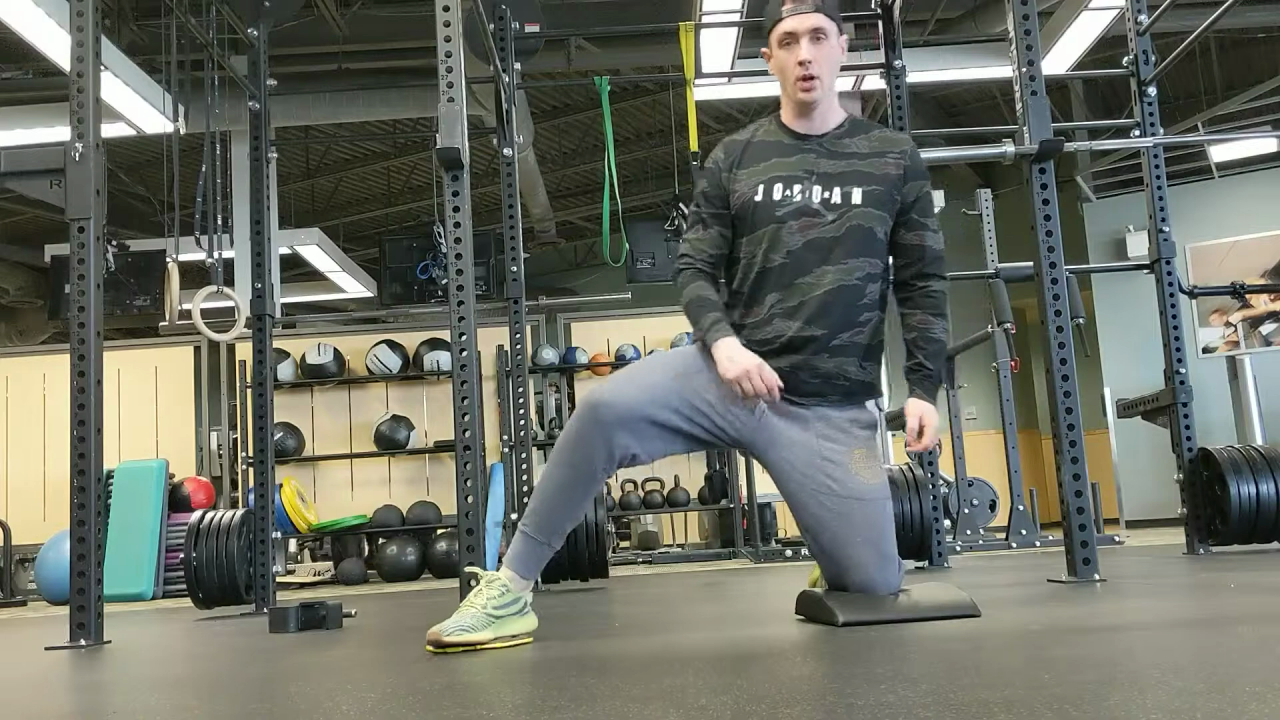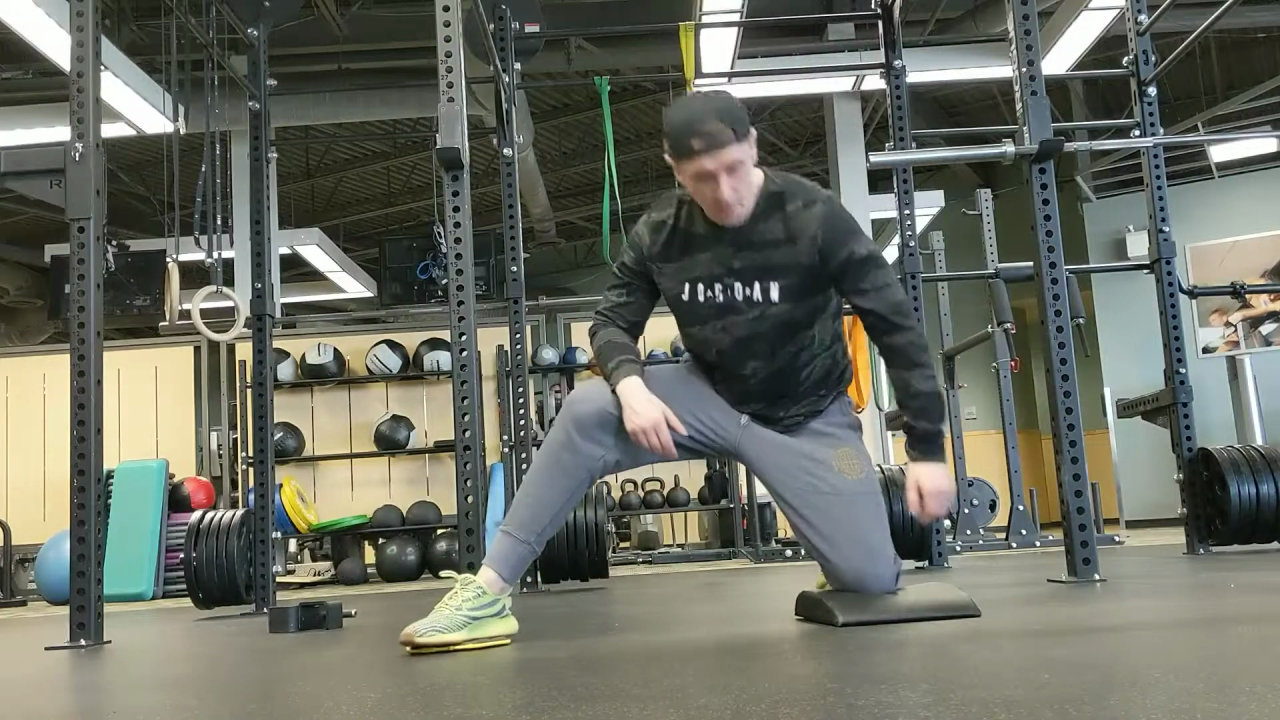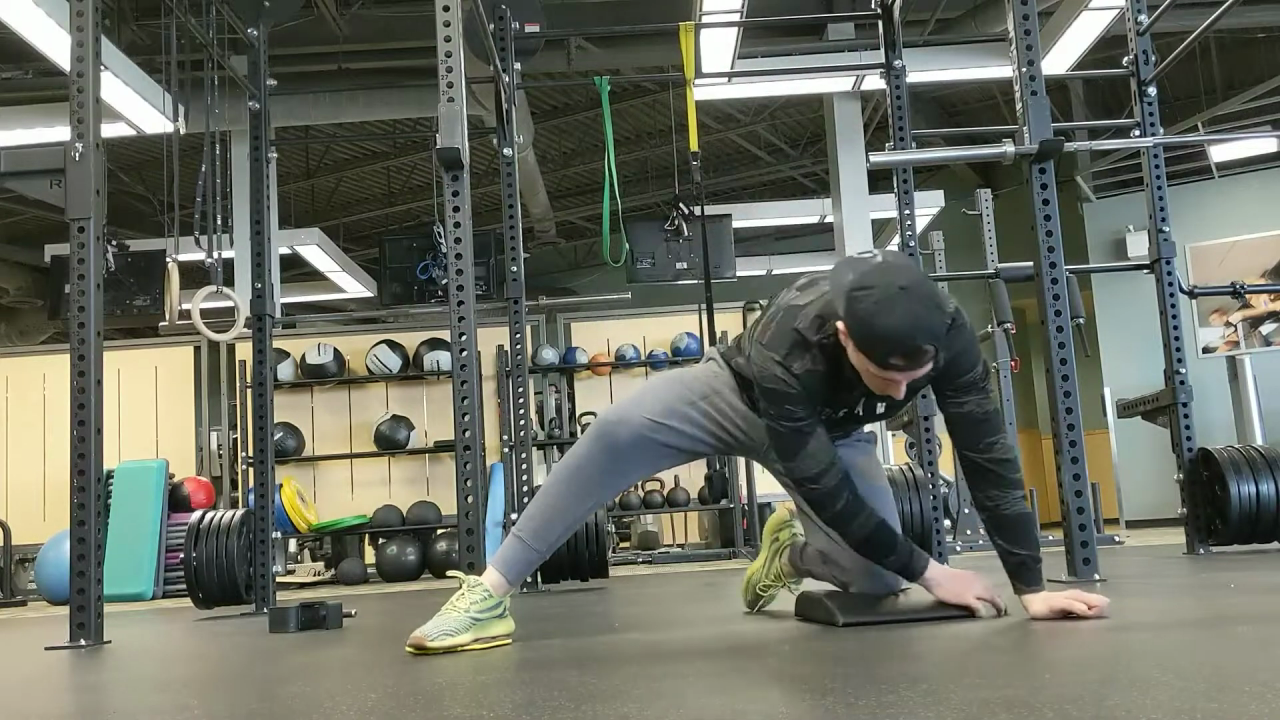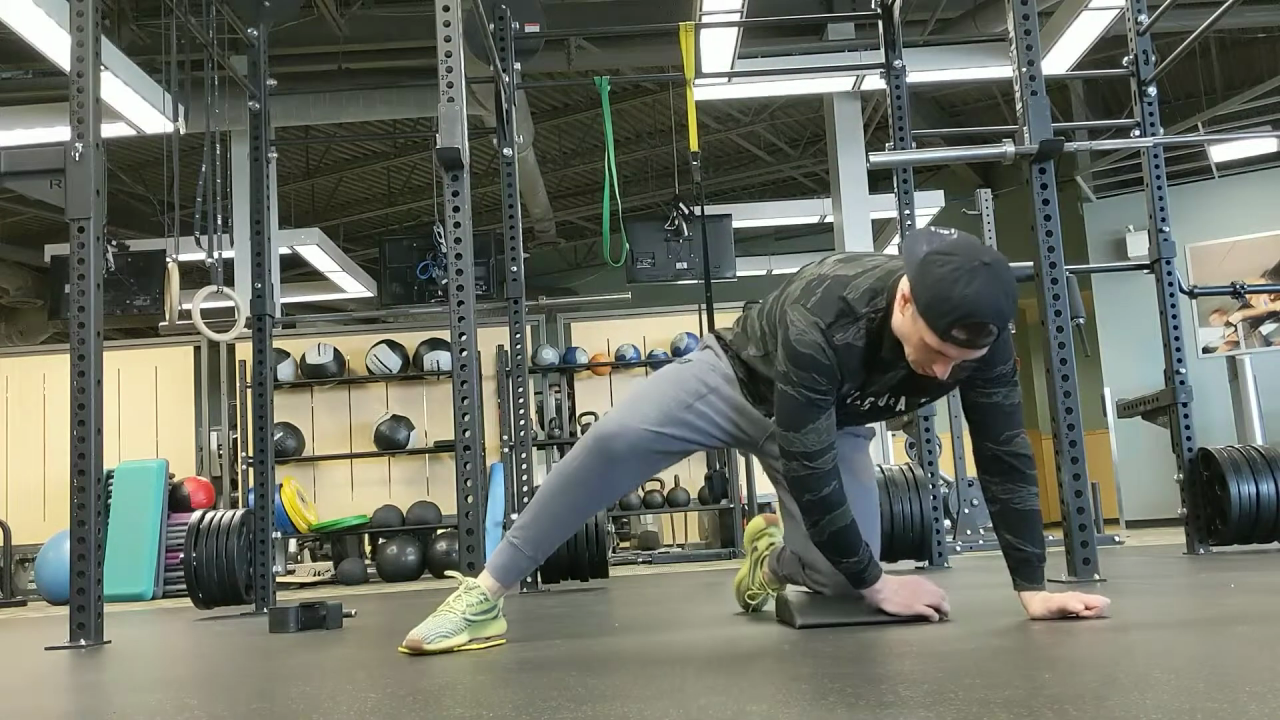
dt=0.7s
person 1, frame 1
left shoulder: (894, 158)
right shoulder: (735, 159)
left elbow: (924, 286)
right elbow: (694, 270)
left wrist: (925, 388)
right wrist: (723, 344)
left hip: (830, 405)
right hip: (734, 370)
left knee: (874, 585)
right knee: (607, 408)
left ankle: (835, 566)
right ankle: (511, 589)
person 1, frame 2
left shoulder: (815, 218)
right shoulder: (659, 234)
left elbow: (897, 328)
right elbow: (611, 322)
left wrist: (928, 450)
right wrist: (630, 385)
left hip: (808, 418)
right hip: (713, 397)
left knee: (871, 581)
right knee: (588, 412)
right ankle: (489, 592)
person 1, frame 3
left shoulder: (945, 335)
right shoulder: (785, 345)
left elbow: (989, 460)
right elbow: (821, 484)
left wrist: (1031, 586)
right wrist: (927, 571)
left hip: (832, 431)
right hip: (741, 394)
left knee: (876, 576)
right knee: (620, 430)
left ankle: (789, 549)
right ankle: (490, 594)
person 1, frame 4
left shoulder: (978, 333)
right shoulder: (823, 313)
left elbow: (1004, 457)
right elbow: (806, 465)
left wrist: (1031, 586)
right wrist: (876, 582)
left hip: (830, 419)
right hip: (739, 380)
left knee: (841, 574)
right knee: (617, 439)
left ankle: (773, 554)
right ankle: (484, 597)
